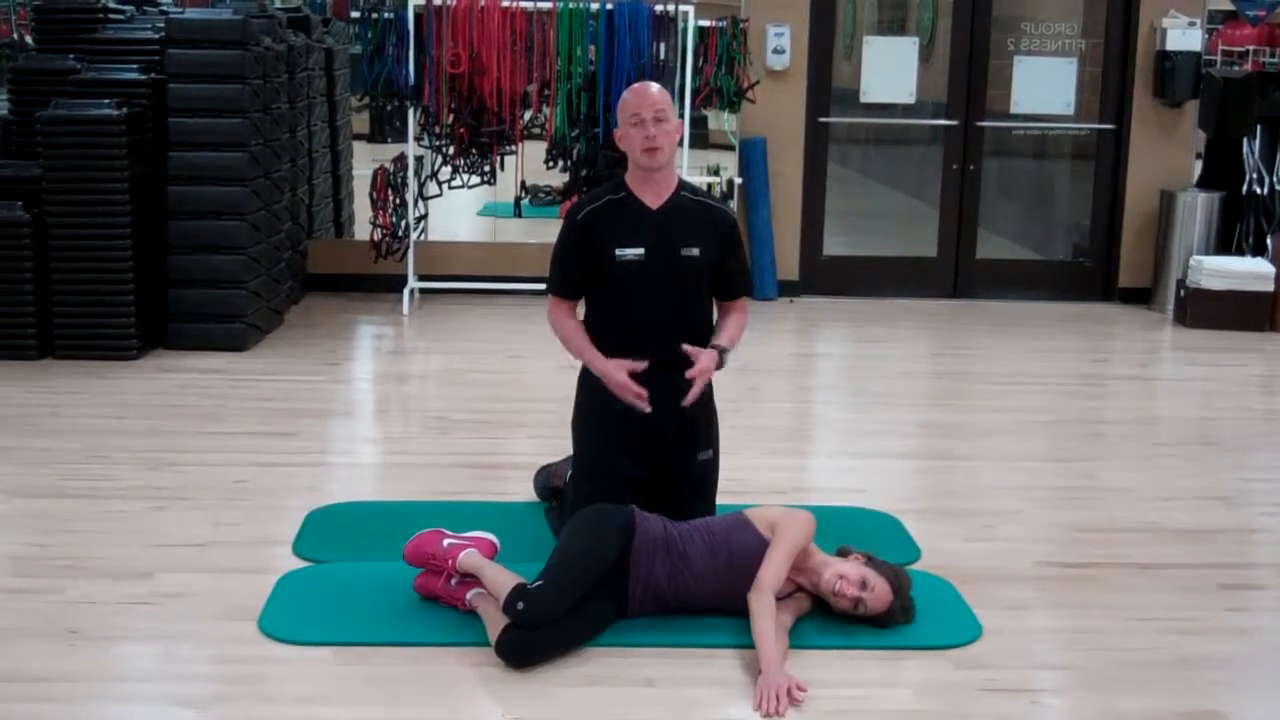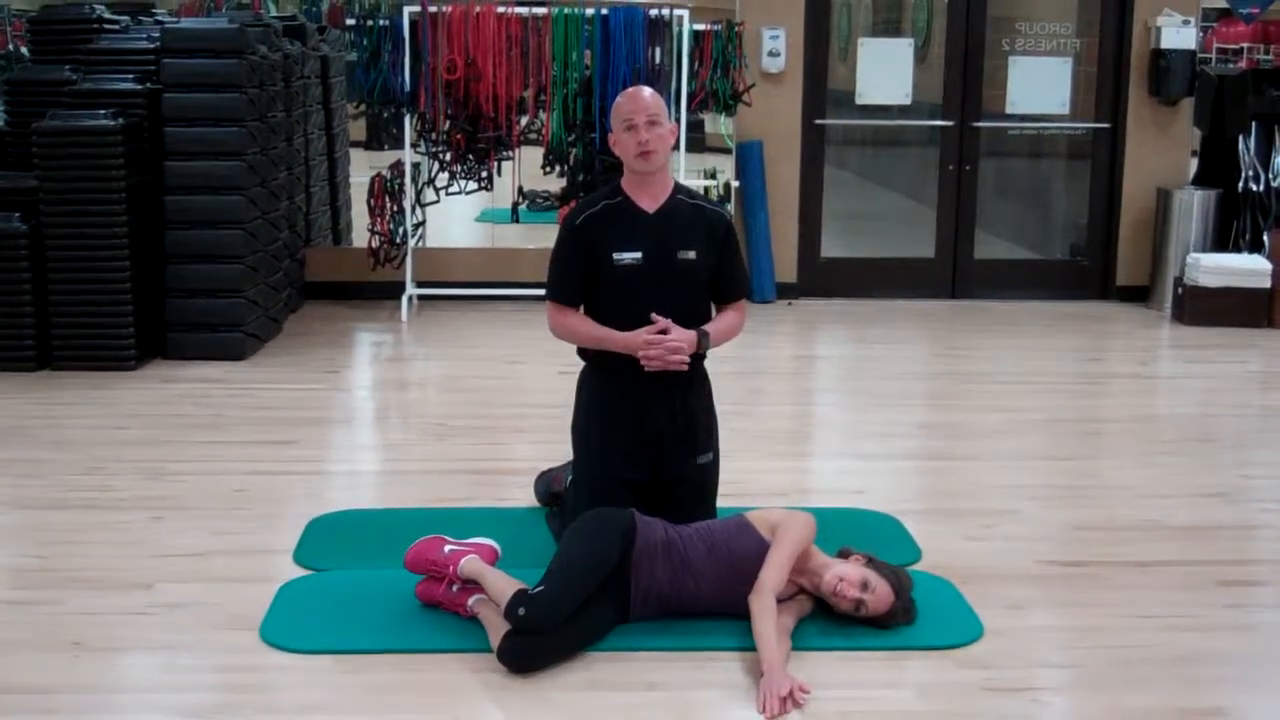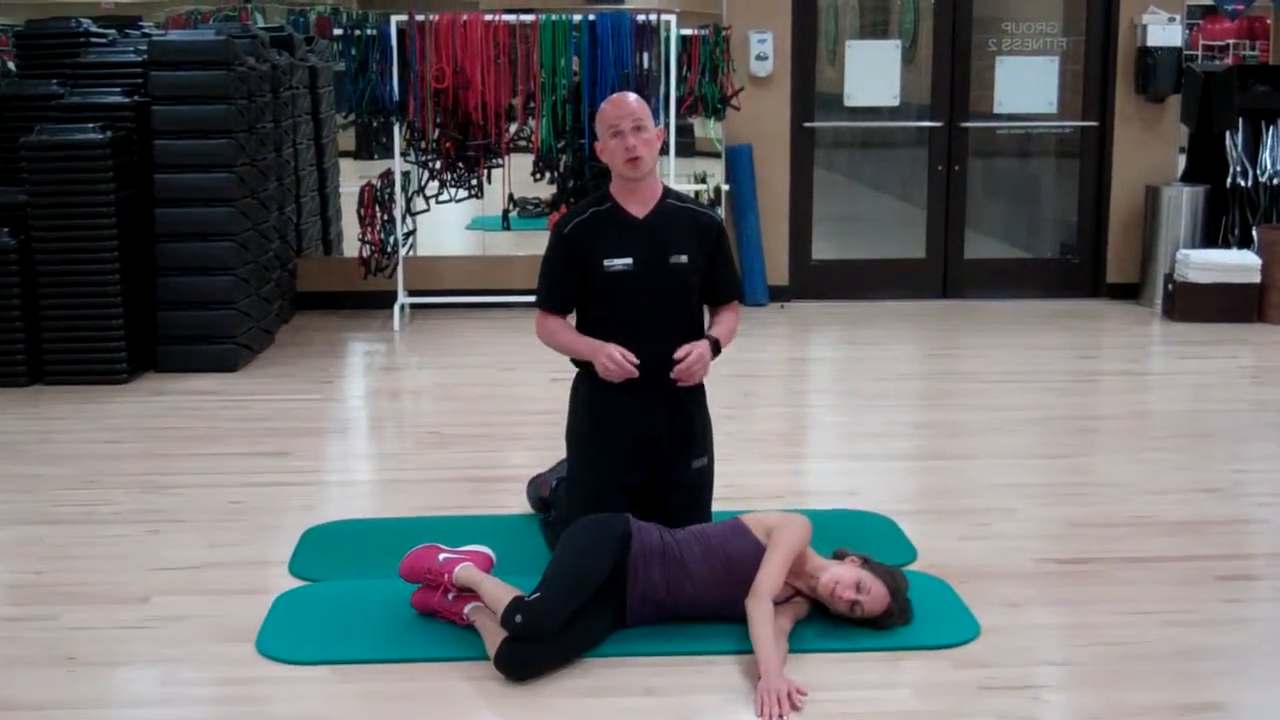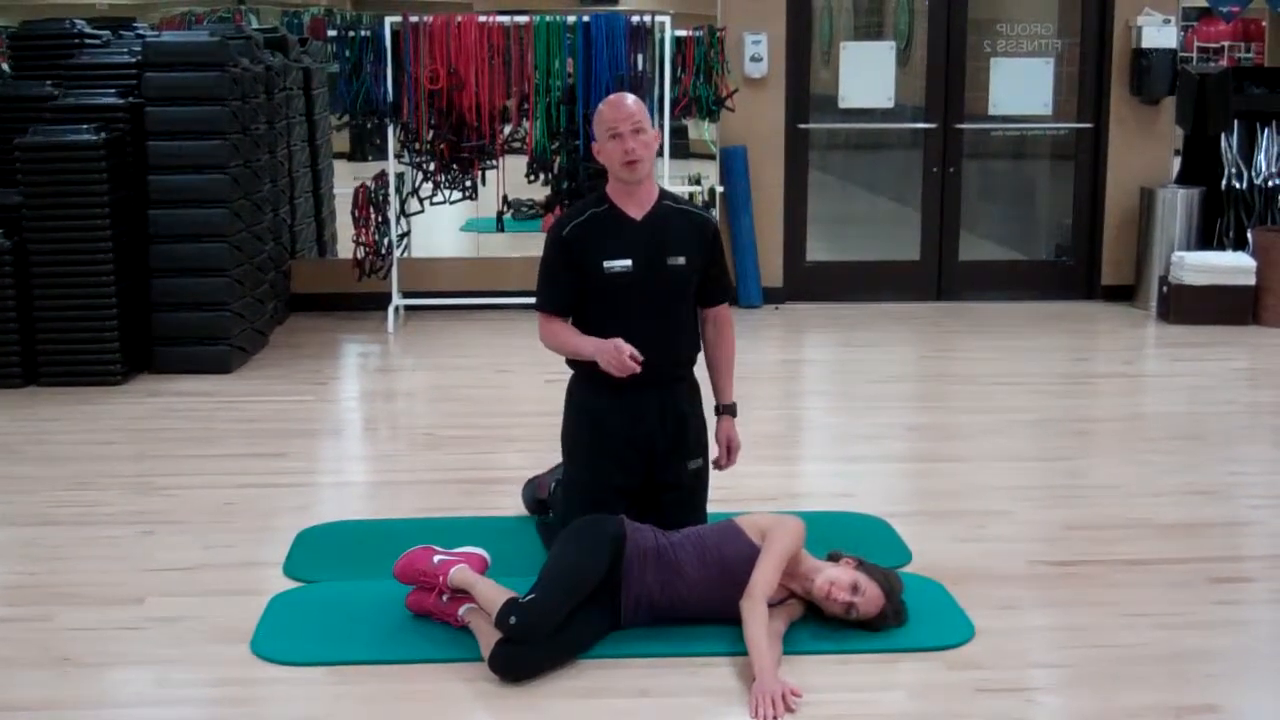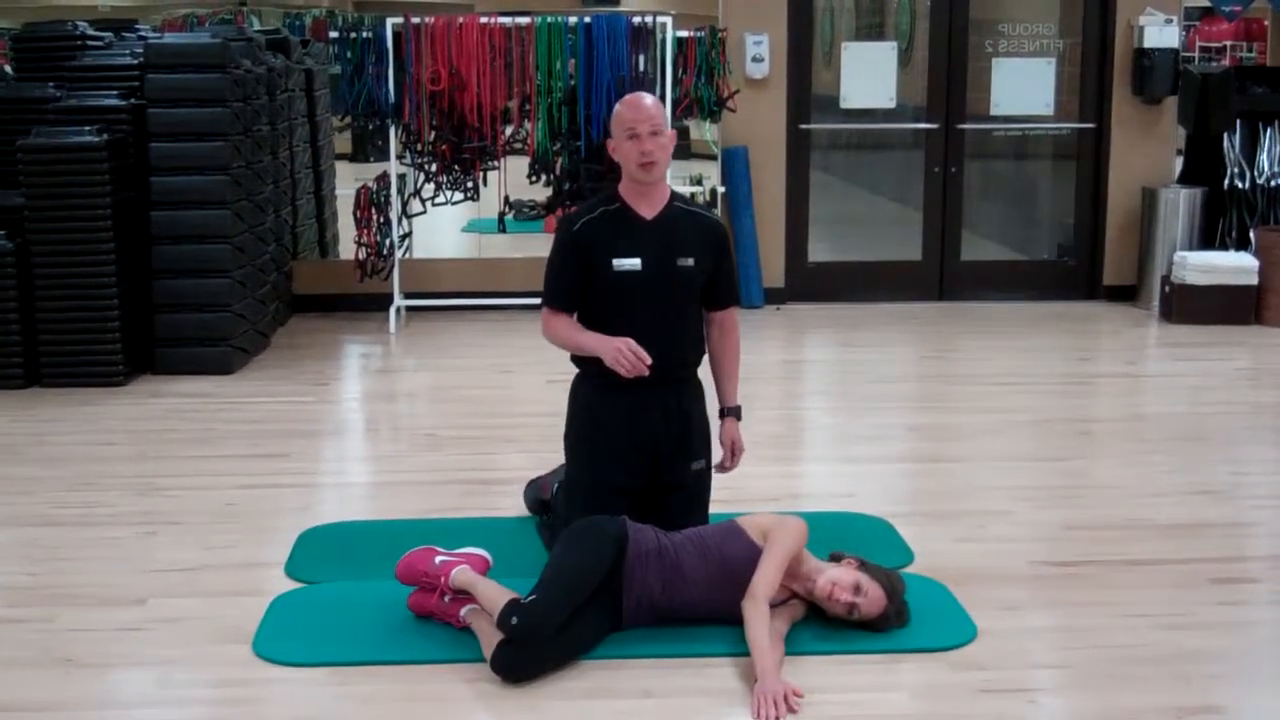
dt=0.5s
person 1, frame 1
left shoulder: (799, 603)
right shoulder: (800, 523)
left elbow: (773, 621)
right elbow: (760, 592)
left wrist: (772, 669)
right wrist: (771, 670)
left hip: (626, 600)
right hip: (619, 534)
left knee: (519, 649)
right knee: (535, 608)
left ankle: (469, 590)
right ankle: (464, 554)
person 1, frame 2
left shoulder: (800, 603)
right shoulder: (801, 525)
left elbow: (776, 624)
right elbow: (760, 594)
left wrist: (773, 671)
right wrist: (774, 670)
left hip: (627, 602)
right hip: (619, 537)
left knee: (521, 654)
right knee: (537, 613)
left ankle: (470, 596)
right ankle: (464, 561)
person 1, frame 3
left shoulder: (797, 606)
right shoulder: (796, 528)
left elbow: (772, 625)
right elbow: (758, 598)
left wrist: (772, 674)
right wrist: (771, 674)
left hip: (625, 609)
right hip: (615, 544)
left knee: (518, 663)
right knee: (534, 621)
left ankle: (467, 605)
right ankle: (460, 568)
person 1, frame 4
left shoulder: (791, 608)
right shoulder: (790, 530)
left elbow: (767, 628)
right elbow: (752, 600)
left wrist: (766, 676)
right wrist: (766, 676)
left hip: (619, 612)
right hip: (610, 547)
right knee: (529, 622)
left ankle: (461, 606)
right ankle: (455, 570)
person 1, frame 5
left shoulder: (793, 609)
right shoulder: (792, 531)
left elbow: (768, 628)
right elbow: (753, 601)
left wrist: (769, 676)
right wrist: (766, 676)
left hip: (621, 611)
right hip: (611, 548)
right knee: (530, 624)
left ankle: (464, 608)
right ankle: (456, 571)
person 2, frame 1
left shoulder: (714, 217)
right shoulder: (589, 216)
left elbow: (735, 307)
right elbow: (560, 309)
left wrist: (716, 353)
right wrist: (600, 365)
left hip: (687, 395)
right hip: (609, 394)
right ankle: (563, 485)
person 2, frame 2
left shoulder: (710, 220)
right shoulder: (586, 221)
left elbow: (734, 312)
right elbow: (560, 318)
left wrist: (696, 339)
right wrist: (628, 342)
left hip: (686, 396)
right hip: (609, 395)
right ankle: (565, 489)
person 2, frame 3
left shoulder: (701, 223)
right shoulder: (576, 228)
left elbow: (726, 309)
right elbow: (548, 321)
left wrist: (709, 344)
right wrist: (594, 349)
left hip: (681, 404)
right hip: (604, 403)
right ankle: (559, 490)
person 2, frame 4
left shoulder: (696, 225)
right shoulder: (572, 231)
left elbow: (716, 319)
right elbow: (550, 327)
left wrist: (726, 410)
right wrist: (599, 348)
left hip: (678, 403)
right hip: (600, 406)
right ankle: (554, 493)
person 2, frame 5
left shoulder: (705, 229)
right shoulder: (582, 228)
left elbow: (722, 323)
right elbow: (553, 321)
left wrist: (730, 411)
right wrist: (602, 344)
left hip: (681, 404)
right hip: (603, 404)
right ankle: (556, 493)
